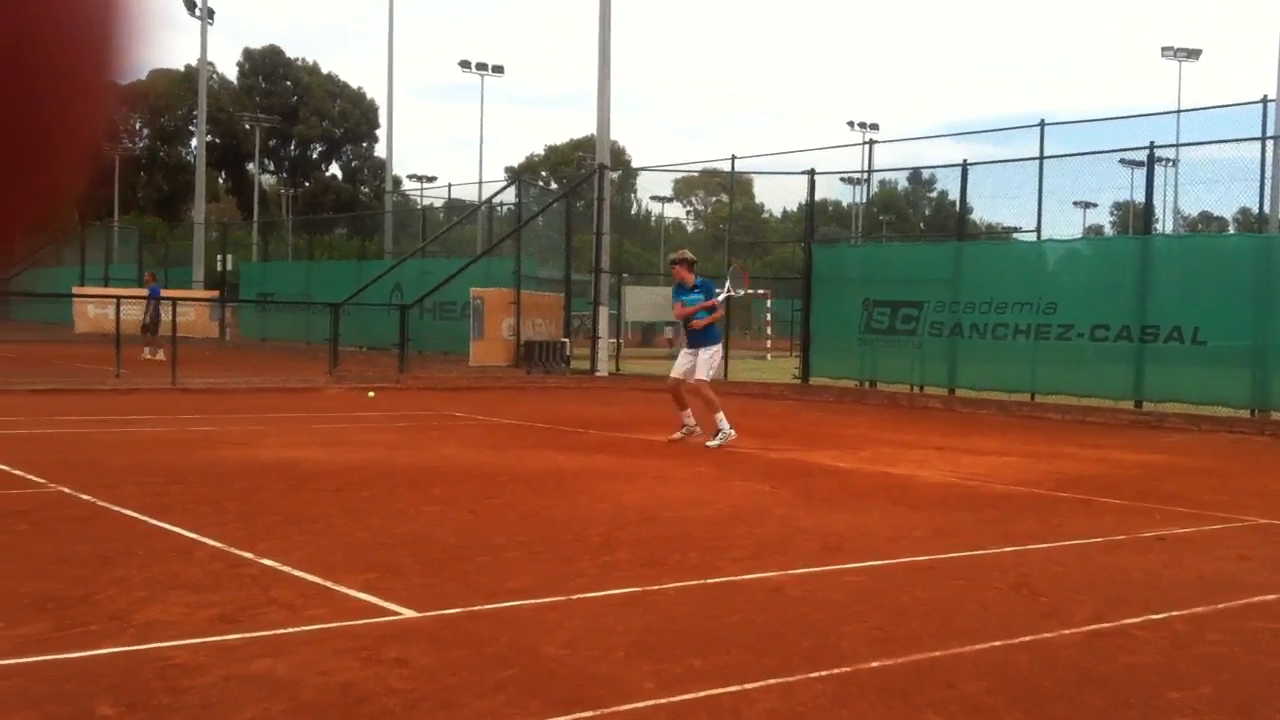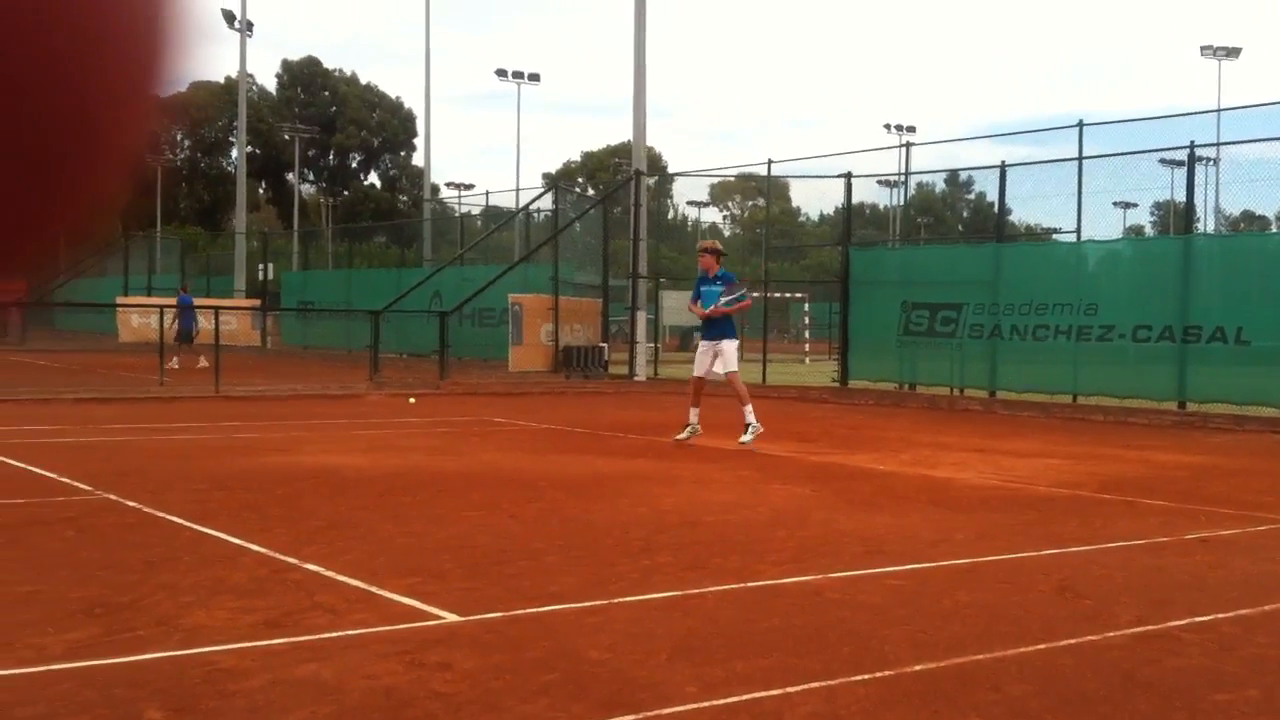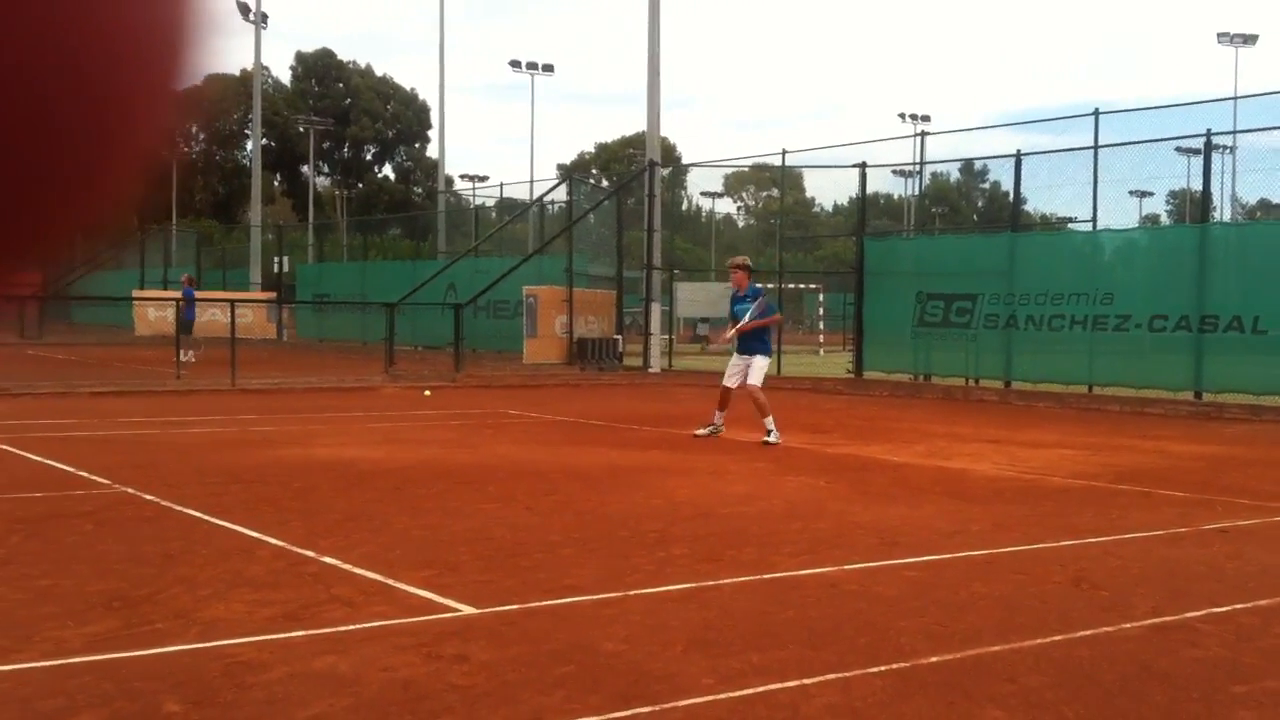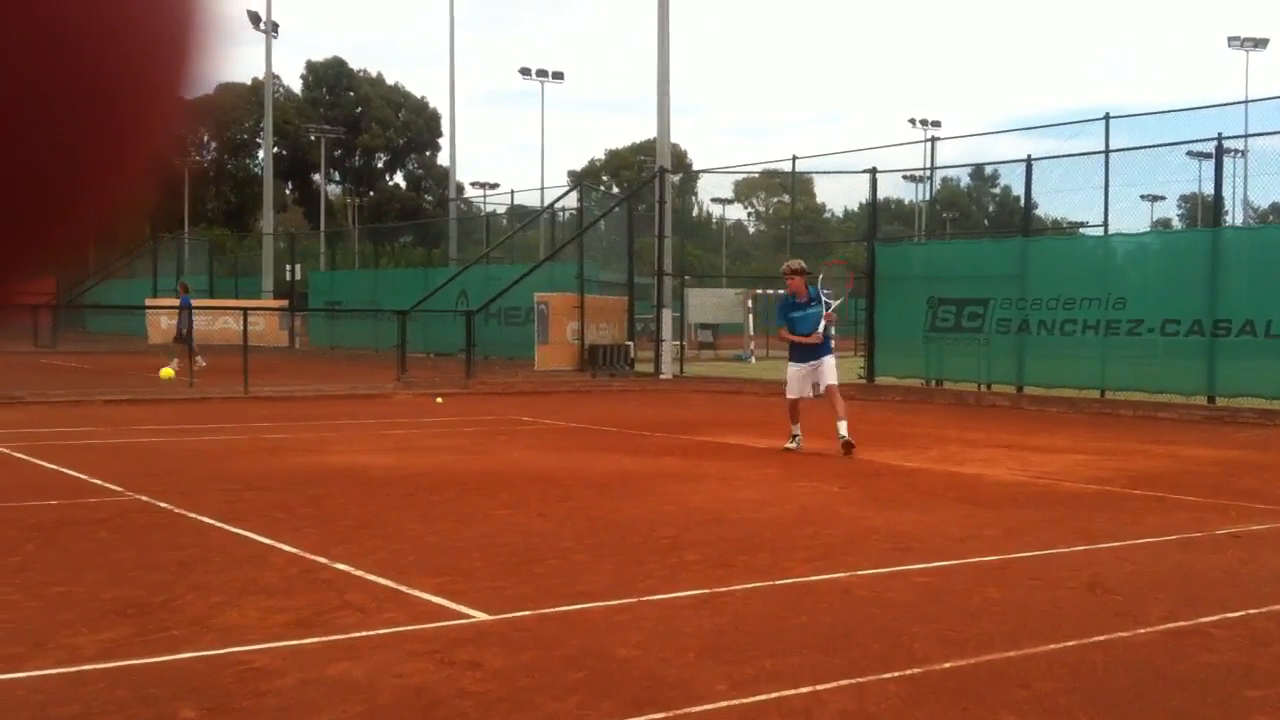
dt=0.4s
person 1, frame 1
left shoulder: (706, 286)
right shoulder: (677, 289)
left elbow: (719, 313)
right elbow: (678, 314)
left wrist: (704, 321)
right wrist: (705, 305)
left hip: (709, 344)
right hip: (690, 346)
left knee: (699, 386)
right knee: (673, 385)
left ankle: (725, 429)
right ankle: (690, 425)
person 1, frame 2
left shoulder: (728, 278)
right shoulder: (701, 280)
left elbow: (747, 302)
right elbow: (692, 304)
left wrist: (726, 310)
right wrist: (699, 311)
left hip: (726, 337)
right hip: (706, 339)
left knee: (733, 377)
right knee: (696, 381)
left ankle: (752, 424)
right ankle: (693, 425)
person 1, frame 3
left shoulder: (758, 294)
right shoulder: (734, 297)
left elbow: (778, 317)
left wrist: (753, 324)
right wrist: (728, 333)
left hip: (759, 353)
right hip: (741, 352)
left knee: (752, 389)
right knee: (725, 389)
left ankle: (772, 430)
right ankle: (717, 424)
person 1, frame 4
left shoulder: (819, 296)
right shoulder: (785, 303)
left elbow: (832, 318)
right elbow: (783, 334)
left wrist: (829, 319)
right wrist: (806, 340)
left hip: (823, 355)
right hip: (798, 359)
left knee: (832, 390)
right knee: (793, 401)
left ankle: (843, 436)
right ankle: (796, 435)
